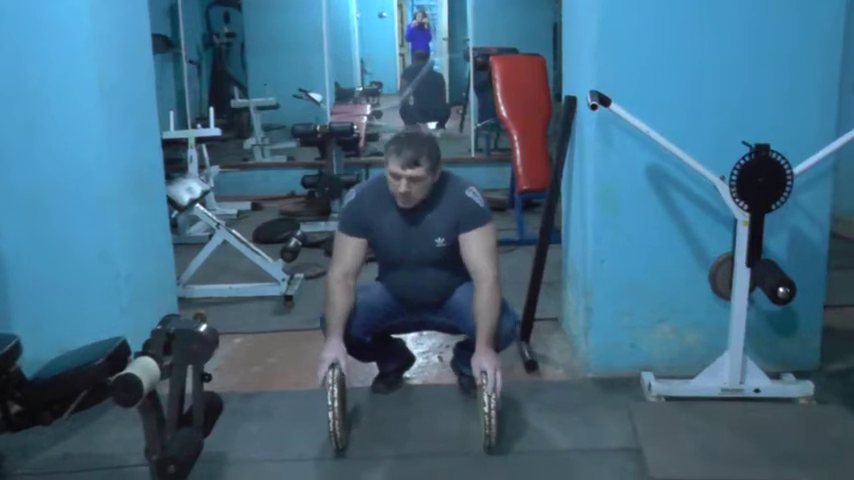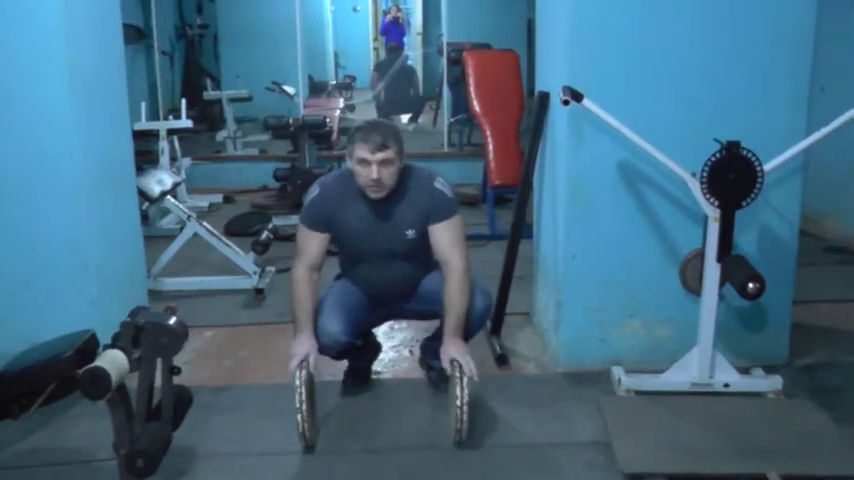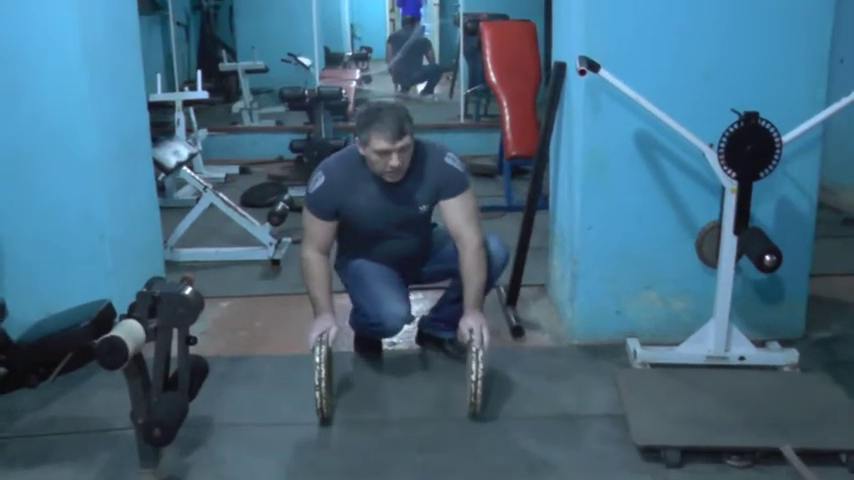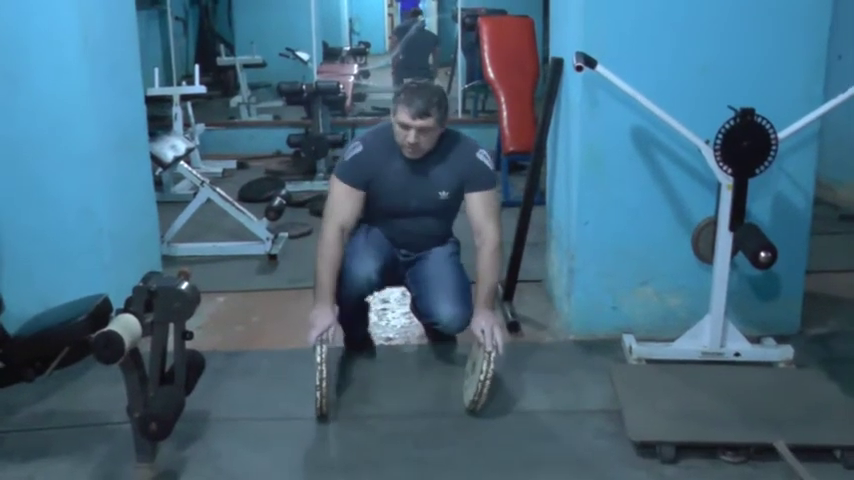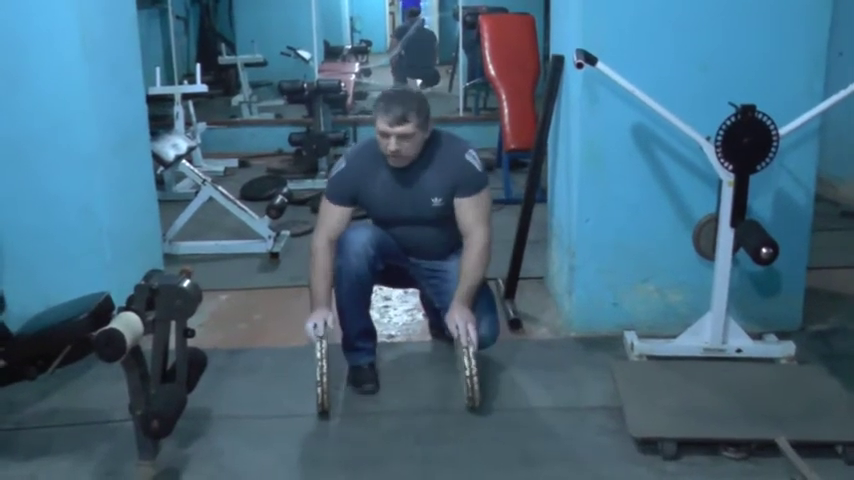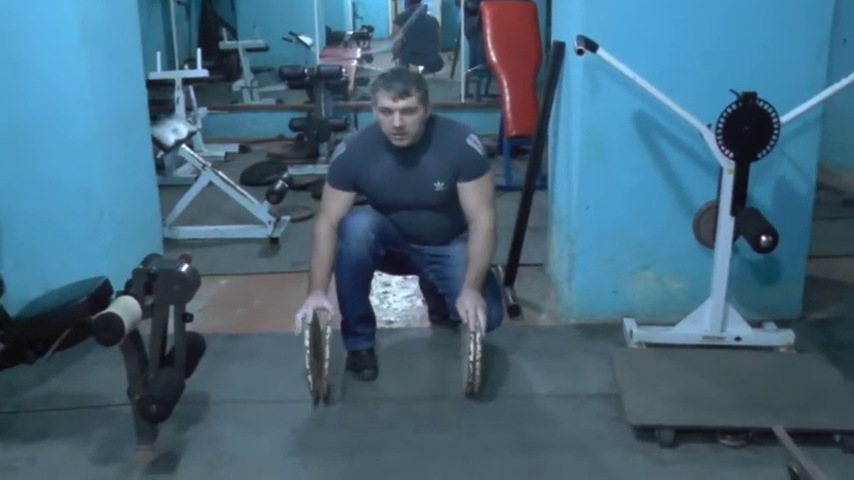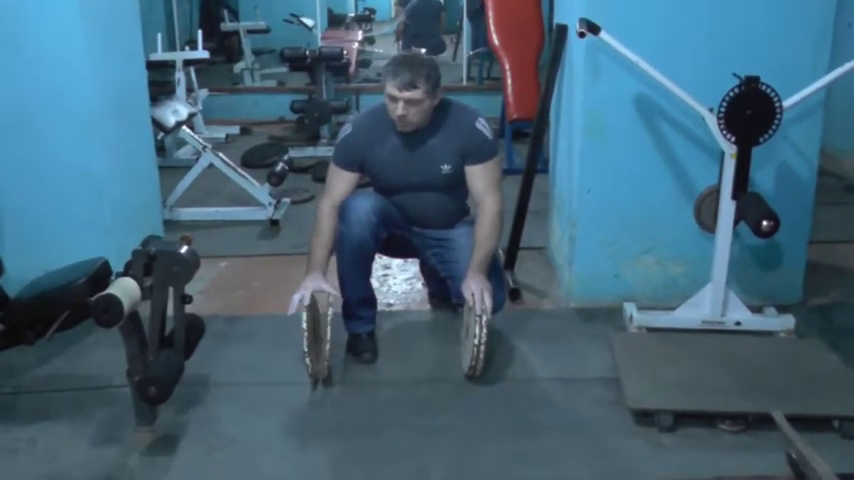
dt=0.7s
person 1, frame 1
left shoulder: (465, 199)
right shoulder: (361, 200)
left elbow: (486, 274)
right elbow: (341, 274)
left wrist: (484, 347)
right wrist: (334, 338)
left hip: (454, 293)
right hip: (393, 296)
left knee: (501, 328)
right knee: (337, 324)
left ankle: (466, 363)
right ankle: (393, 361)
person 1, frame 2
left shoulder: (432, 189)
right shoulder: (325, 194)
left elbow: (455, 264)
right elbow: (306, 268)
left wrist: (452, 337)
right wrist: (304, 333)
left hip: (420, 284)
right hip: (359, 289)
left knee: (478, 305)
right knee: (329, 335)
left ankle: (433, 355)
right ankle: (361, 355)
person 1, frame 3
left shoulder: (441, 163)
right shoulder: (330, 179)
left elbow: (469, 239)
right elbow: (314, 251)
left wrist: (473, 310)
right wrist: (323, 313)
left hip: (424, 249)
right hip: (364, 261)
left knee: (494, 252)
right knee: (392, 317)
left ankle: (437, 329)
right ankle: (364, 327)
person 1, frame 4
left shoulder: (471, 158)
right shoulder: (365, 150)
left elbow: (488, 235)
right elbow: (336, 226)
left wrist: (484, 308)
right wrist: (324, 303)
left hip: (434, 249)
right hip: (377, 239)
left knee: (452, 318)
right knee: (359, 275)
left ankle: (426, 310)
right ankle: (354, 328)
person 1, frame 5
left shoulder: (460, 159)
right shoulder: (353, 166)
left elbow: (477, 237)
right elbow: (324, 238)
left wrist: (461, 303)
right wrist: (320, 306)
left hip: (446, 260)
right hip: (391, 257)
left knee: (481, 332)
right knee: (355, 241)
left ankle: (436, 304)
right ankle: (360, 356)
person 1, frame 6
left shoulder: (461, 143)
right shoulder: (353, 151)
left elbow: (482, 220)
right elbow: (327, 223)
left wrist: (471, 289)
right wrist: (317, 291)
left hip: (447, 246)
right hip: (391, 243)
left knee: (485, 316)
right knee: (355, 226)
left ankle: (436, 291)
right ankle: (359, 341)
person 1, frame 7
left shoulder: (469, 127)
right shoulder: (360, 131)
left elbow: (488, 203)
right elbow: (330, 203)
left wrist: (477, 272)
right wrist: (315, 272)
left hip: (449, 230)
right hip: (393, 226)
left knee: (487, 299)
right knee: (357, 209)
left ankle: (436, 273)
right ankle: (360, 324)
